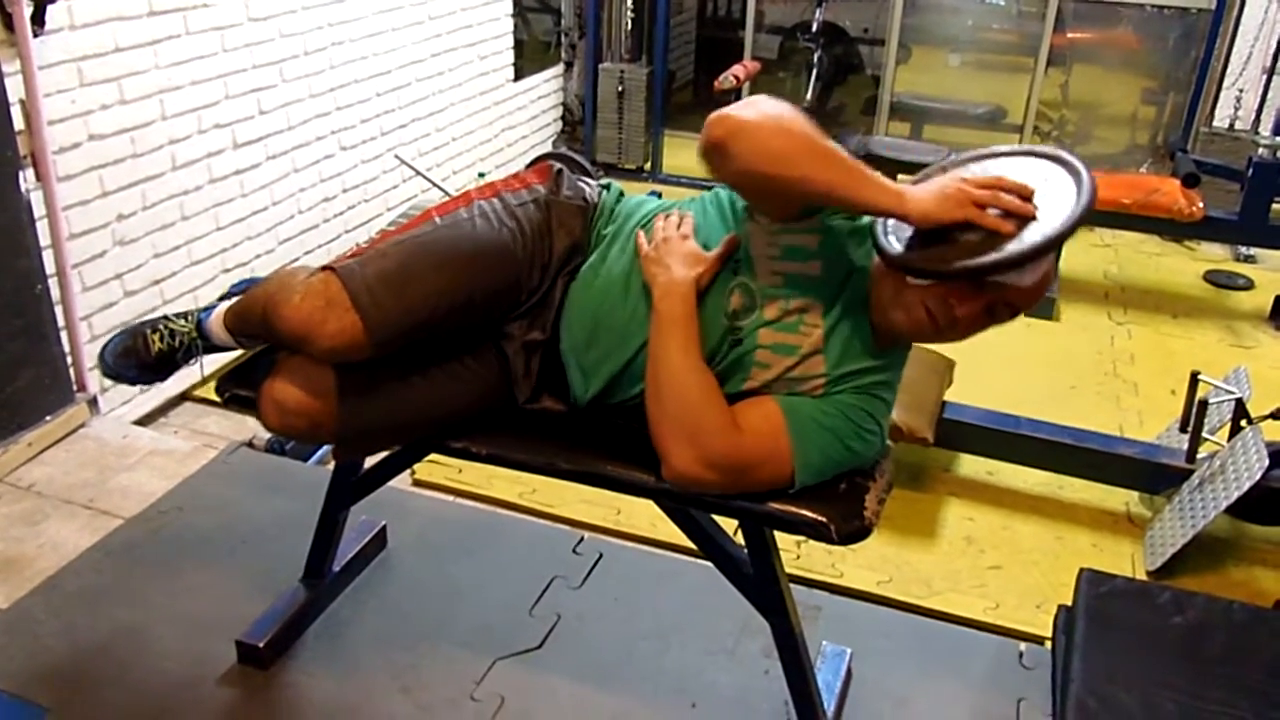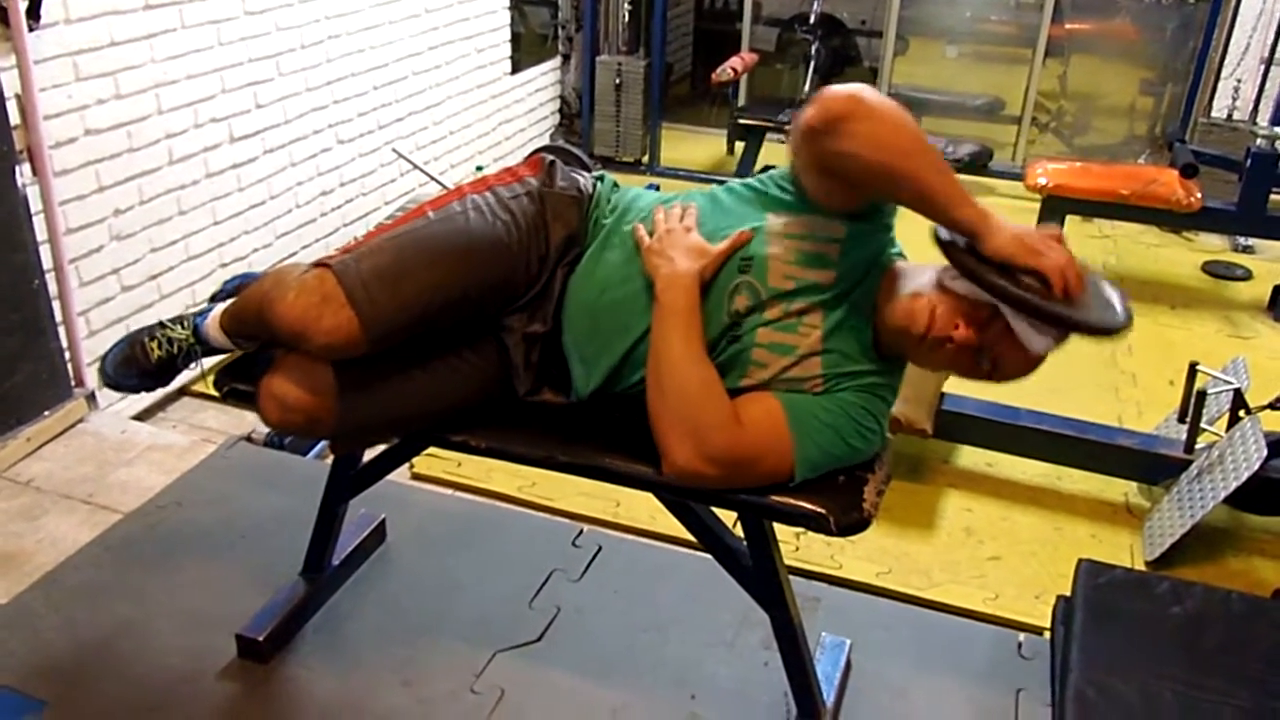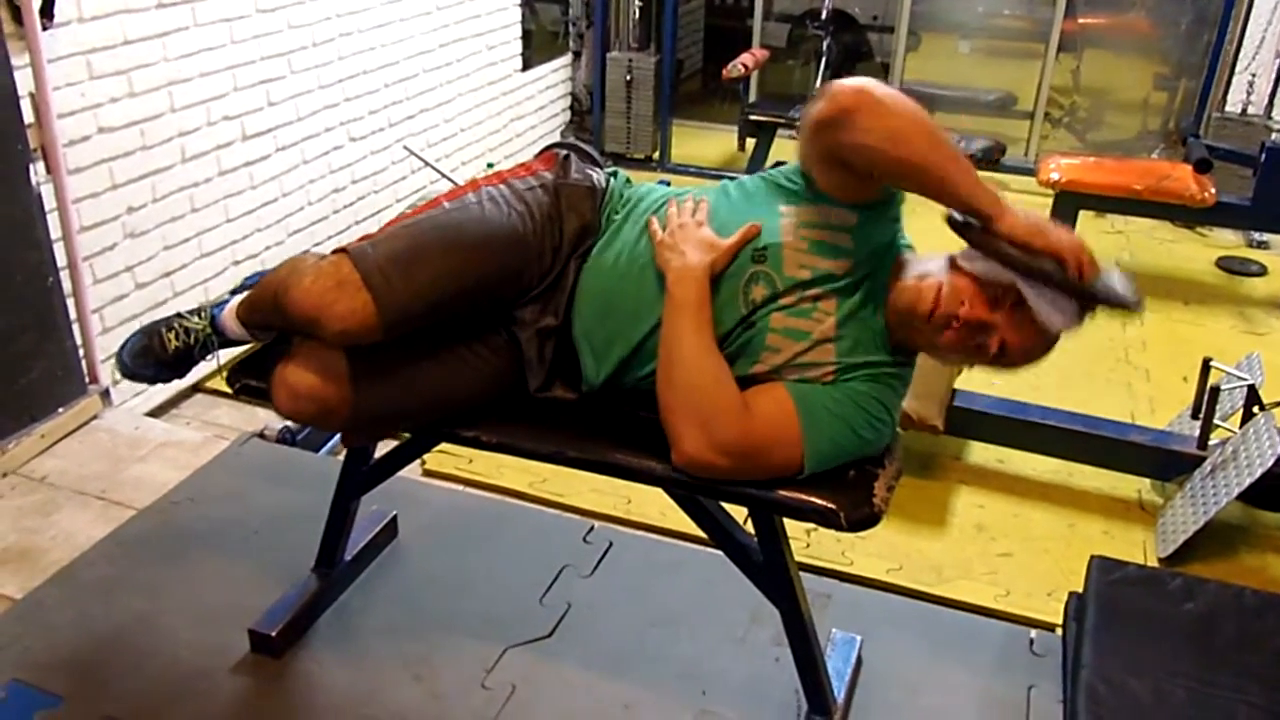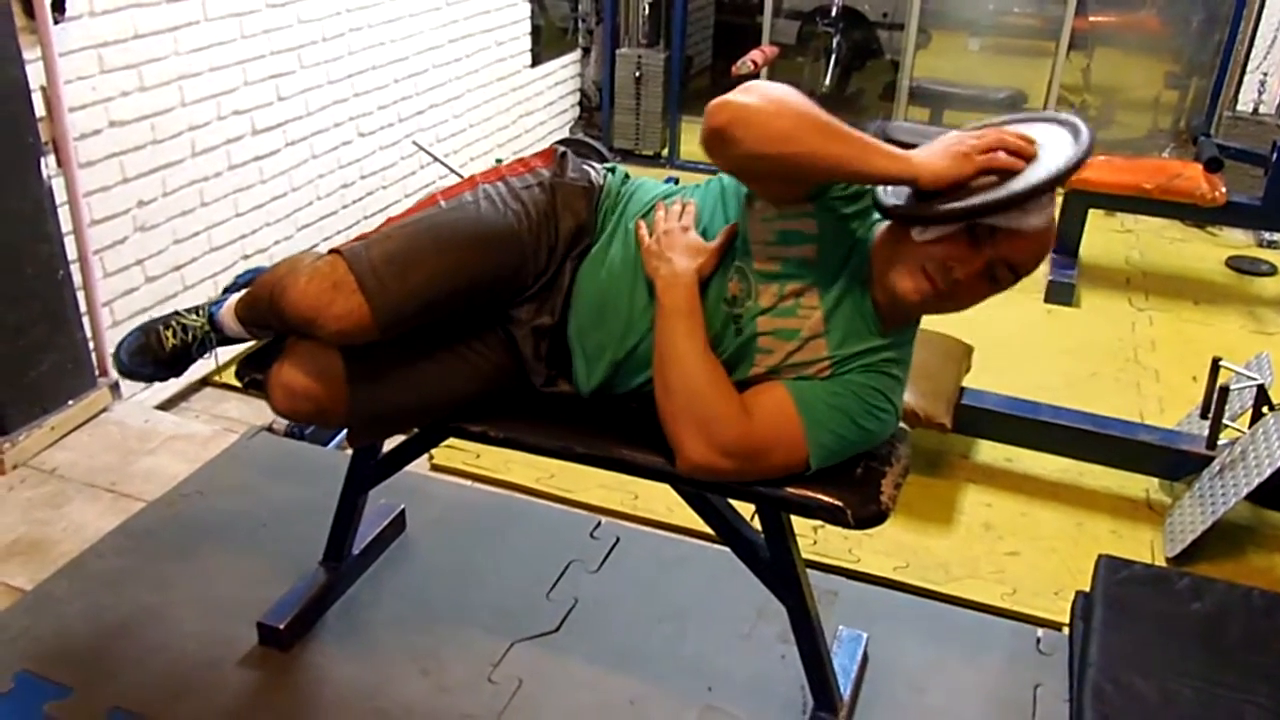
dt=0.5s
person 1, frame 1
left shoulder: (854, 413)
right shoulder: (847, 212)
left elbow: (696, 458)
right elbow: (731, 134)
left wrist: (673, 291)
right wrist: (909, 196)
left hip: (537, 364)
left knee: (292, 407)
right knee: (320, 318)
left ankle: (265, 325)
right ankle: (226, 319)
person 1, frame 2
left shoulder: (852, 412)
right shoulder: (860, 223)
left elbow: (696, 454)
right elbow: (839, 111)
left wrist: (678, 282)
right wrist: (989, 227)
left hip: (533, 358)
left knee: (293, 403)
right knee: (317, 322)
left ankle: (263, 326)
right ankle: (225, 321)
person 1, frame 3
left shoulder: (865, 403)
right shoulder: (869, 217)
left elbow: (705, 444)
right elbow: (848, 103)
left wrist: (688, 274)
right wrist: (1001, 209)
left hip: (548, 353)
left knee: (308, 393)
right knee: (334, 302)
left ankle: (295, 307)
right ankle: (244, 313)
person 1, frame 4
left shoulder: (865, 391)
right shoulder: (848, 192)
left elbow: (711, 448)
right elbow: (733, 120)
left wrist: (677, 280)
right wrist: (917, 163)
left hip: (541, 350)
left knee: (300, 392)
right knee: (328, 303)
left ankle: (273, 313)
right ankle: (240, 310)
